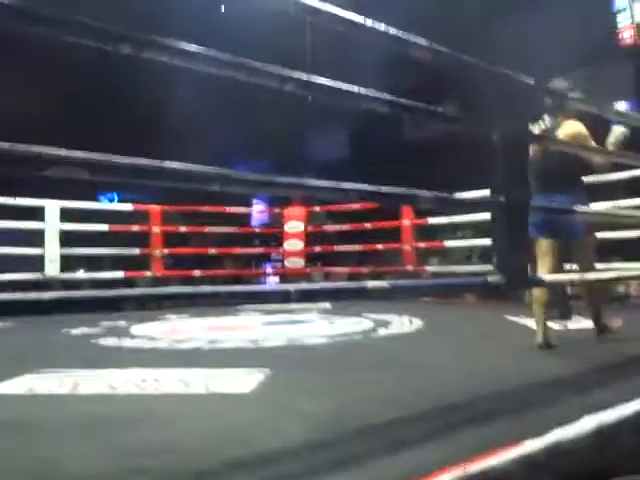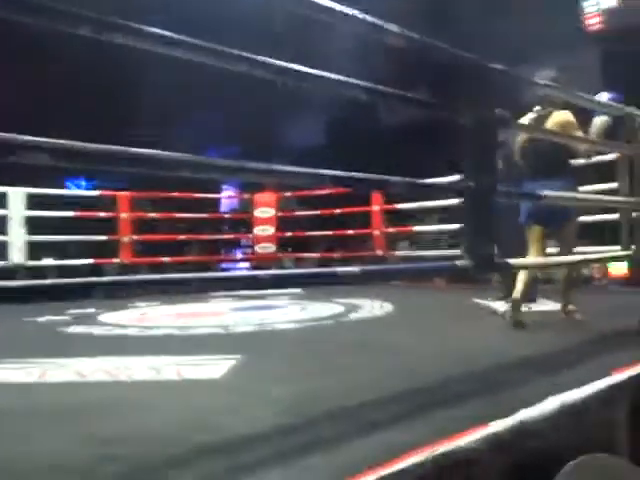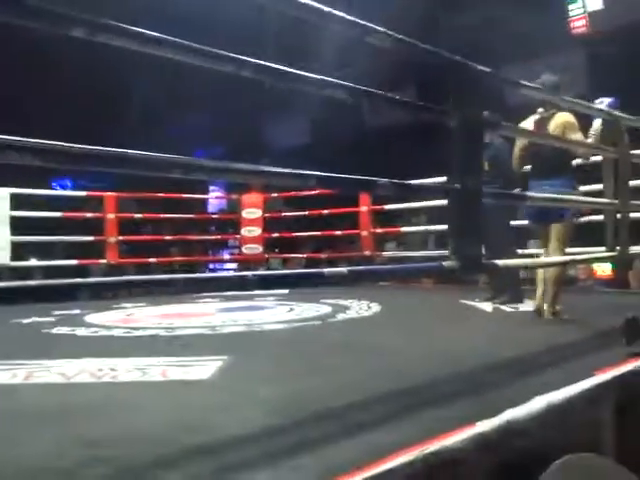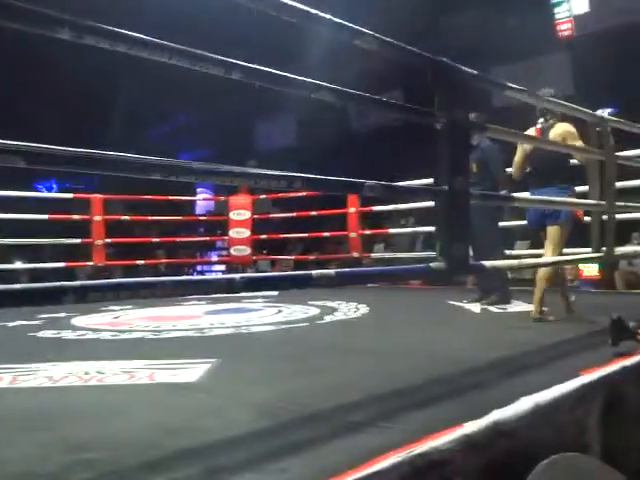
dt=0.2s
person 1, frame 1
left shoulder: (535, 132)
right shoulder: (574, 129)
left elbow: (529, 173)
right elbow: (598, 163)
right wrist: (615, 141)
left hip: (541, 206)
right hip: (570, 205)
left knee: (543, 271)
right knee: (587, 269)
left ankle: (541, 332)
right ankle: (599, 324)
person 1, frame 2
left shoulder: (523, 122)
right shoulder: (563, 117)
left elbow: (518, 160)
right elbow: (582, 150)
left hip: (532, 191)
right hip: (560, 191)
left knee: (535, 253)
right knee: (566, 252)
left ankle: (516, 297)
right ankle: (566, 306)
person 1, frame 3
left shoulder: (526, 125)
right shoulder: (565, 119)
left elbow: (516, 165)
right elbow: (584, 151)
right wrist: (596, 129)
left hip: (536, 191)
right hip: (561, 189)
left knee: (547, 250)
right knee: (557, 251)
left ankle: (540, 300)
right ankle: (551, 307)
person 1, frame 4
left shoulder: (527, 136)
right shoulder: (565, 129)
left elbow: (516, 174)
right elbow: (584, 157)
left hip: (536, 198)
right hip: (560, 197)
left knee: (551, 252)
right knee: (552, 254)
left ankle: (566, 301)
right ankle: (537, 308)
person 2, frame 1
left shoulder: (541, 158)
right shoulder: (531, 159)
left hip: (544, 218)
right hip: (534, 219)
left knee: (547, 264)
right knee: (539, 264)
left ankle: (559, 308)
person 2, frame 2
left shoulder: (512, 143)
right shoulder: (498, 145)
left elbow: (522, 170)
left hip: (511, 203)
right hip: (500, 203)
left knee: (514, 245)
right knee: (504, 246)
left ankle: (527, 290)
right ankle: (509, 288)
person 2, frame 3
left shoulder: (499, 146)
right shoulder: (483, 147)
left elbow: (512, 174)
left hip: (497, 205)
right hip: (485, 205)
left knee: (504, 248)
right knee: (491, 249)
left ankle: (513, 291)
right ankle: (498, 289)
person 2, frame 4
left shoulder: (487, 147)
right shoulder: (471, 149)
left elbow: (500, 176)
left hip: (485, 206)
right hip: (473, 206)
left knee: (491, 248)
right knee: (479, 250)
left ankle: (500, 291)
right ankle: (485, 289)
